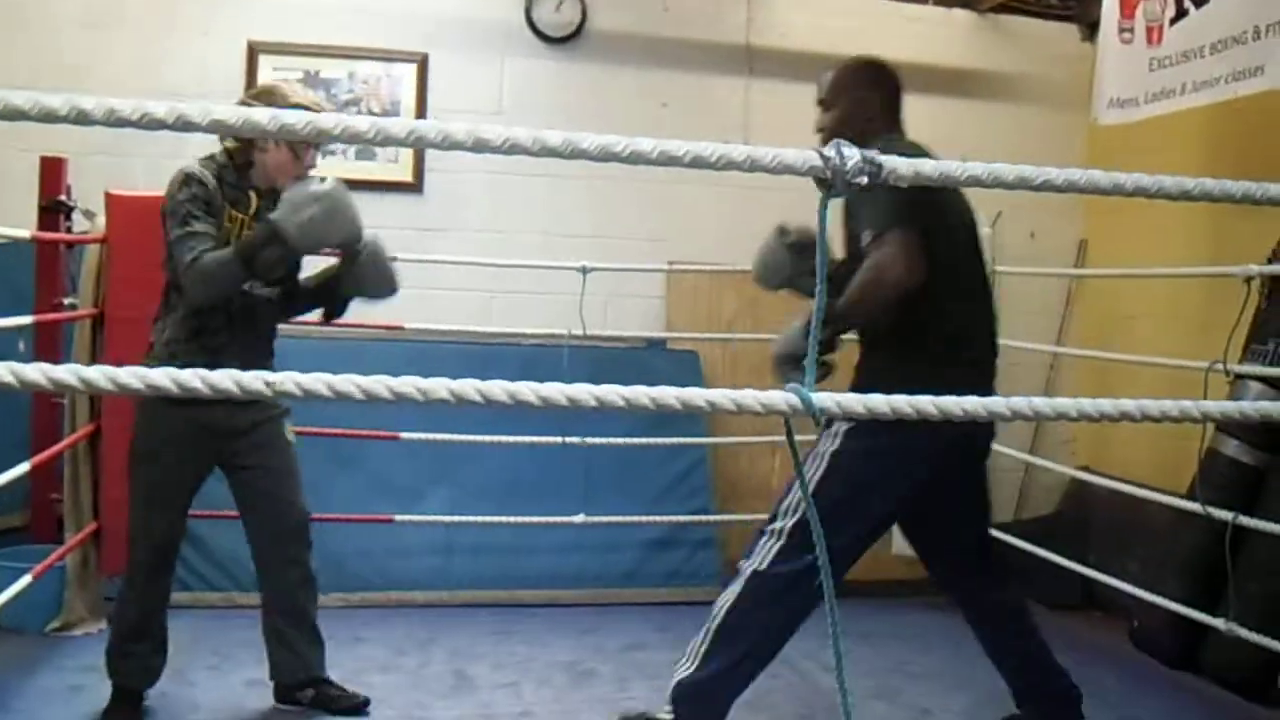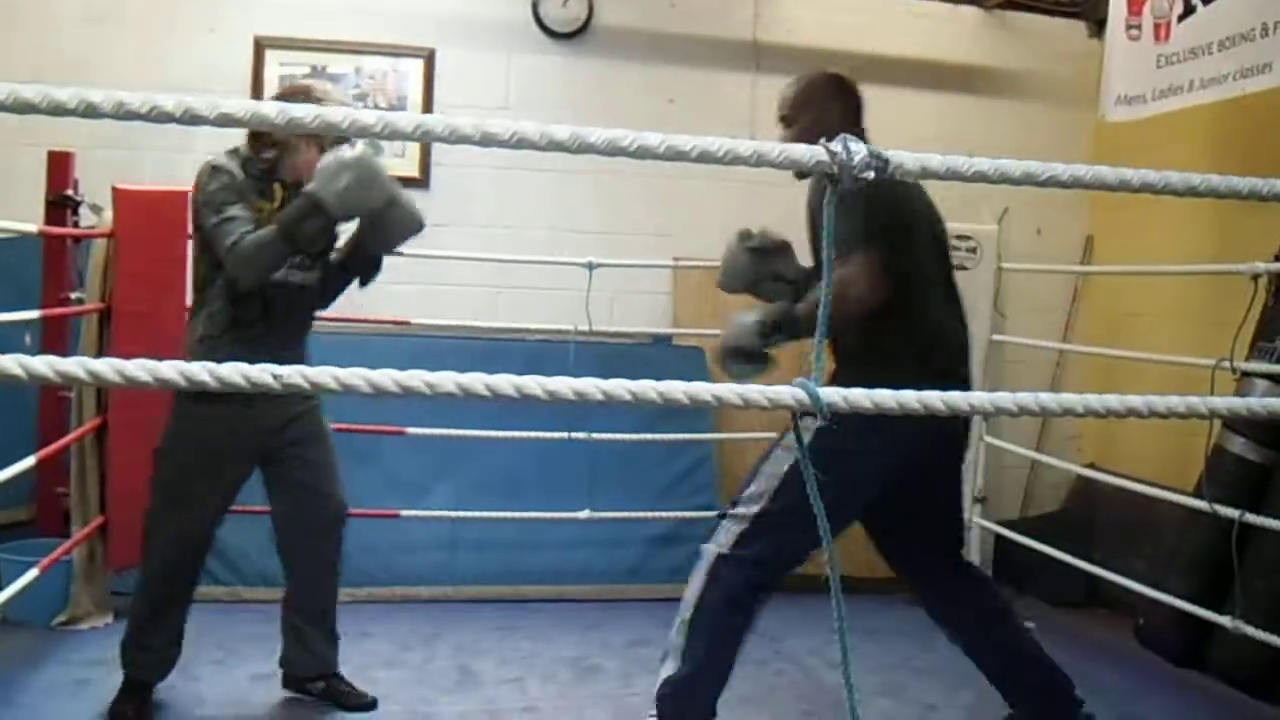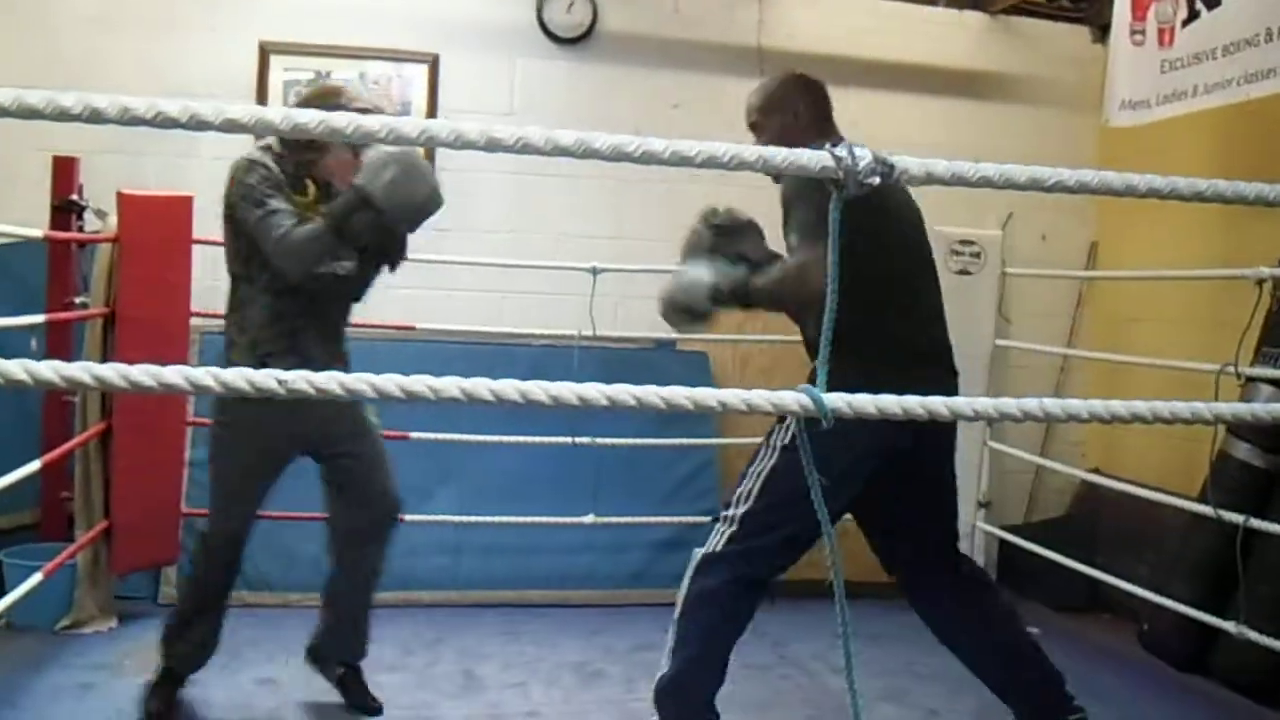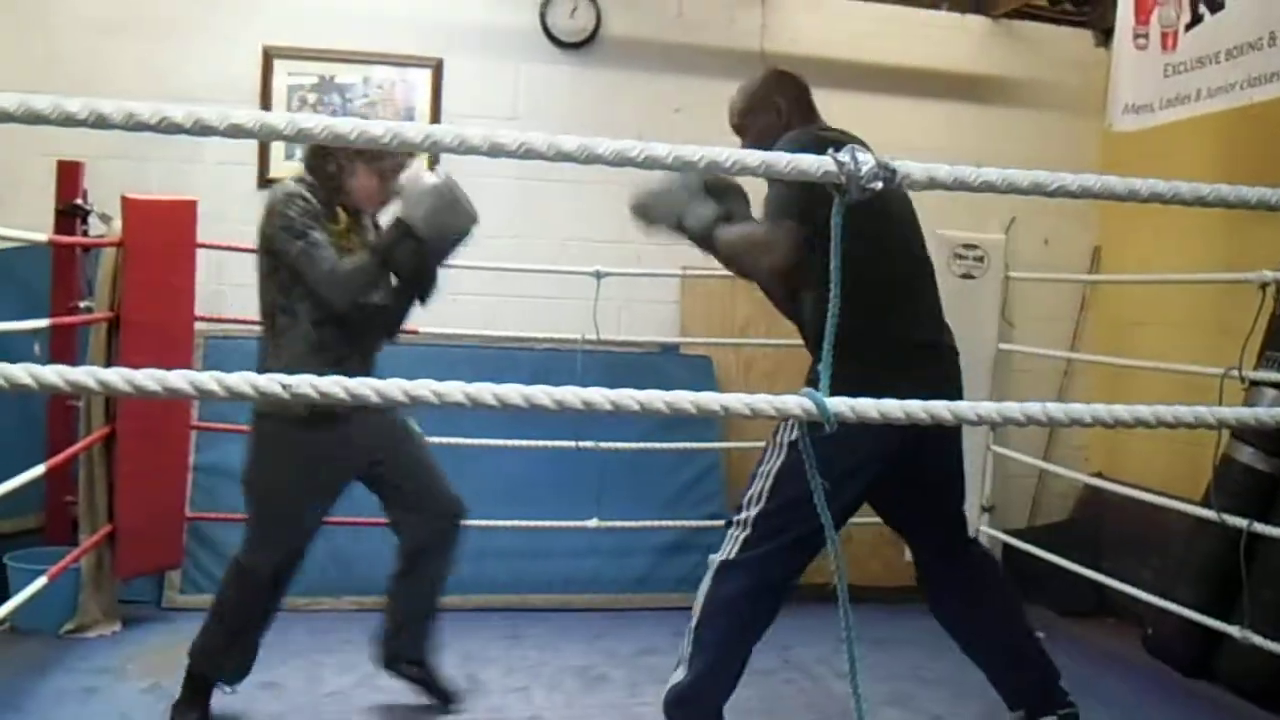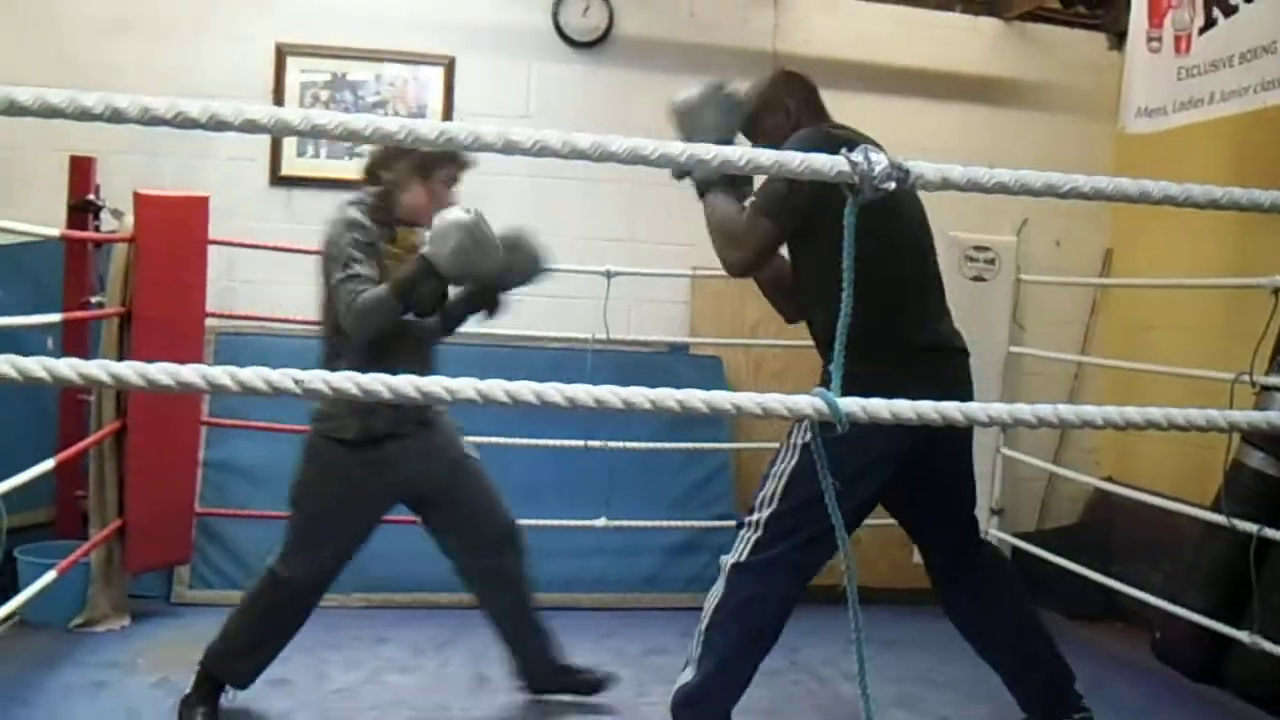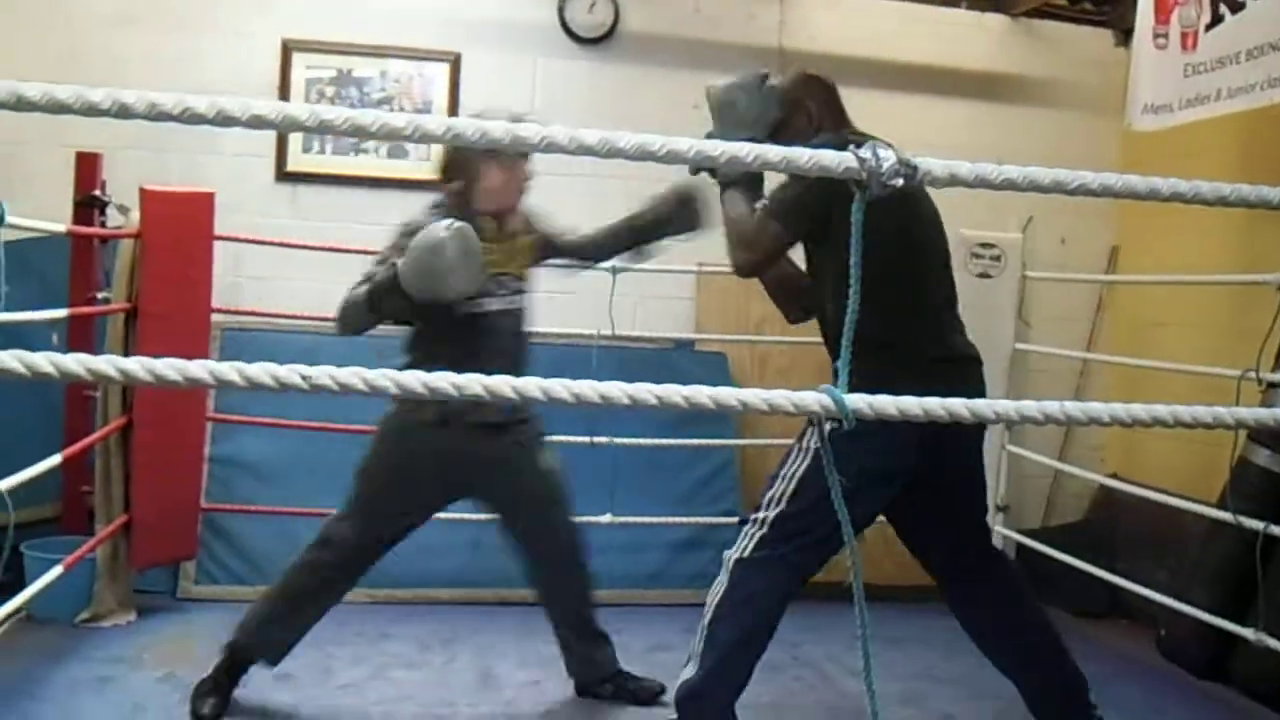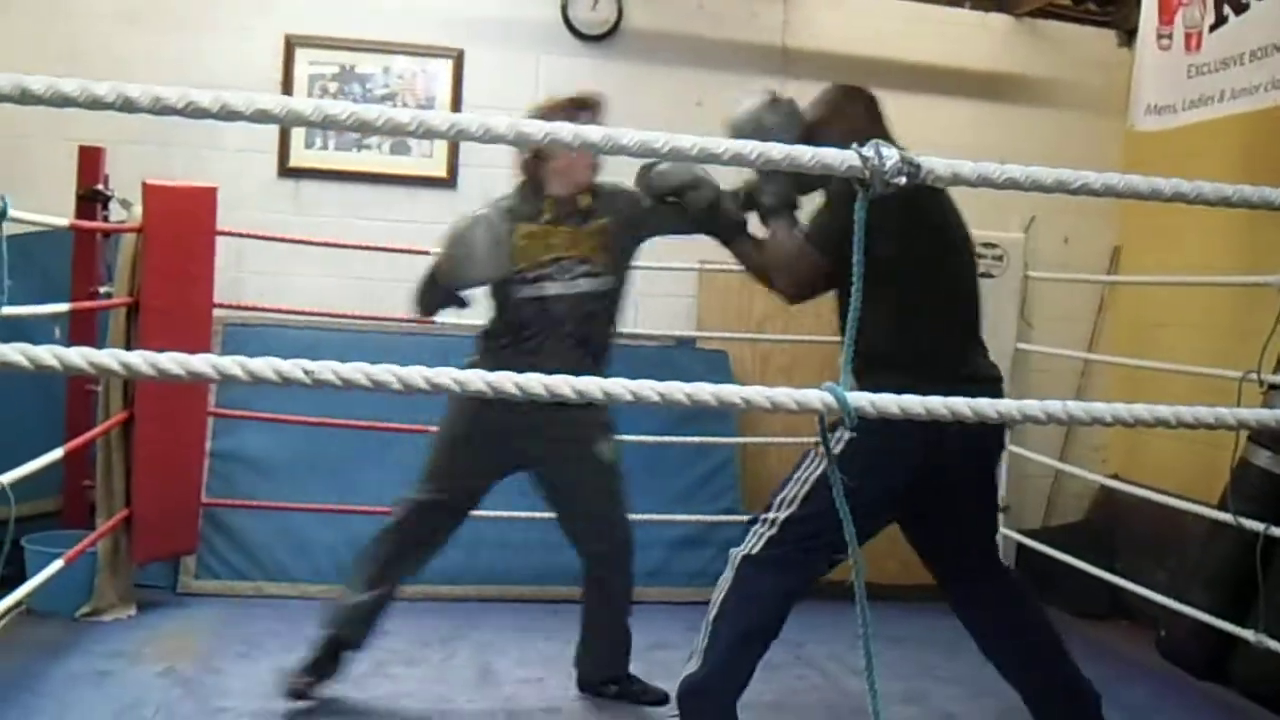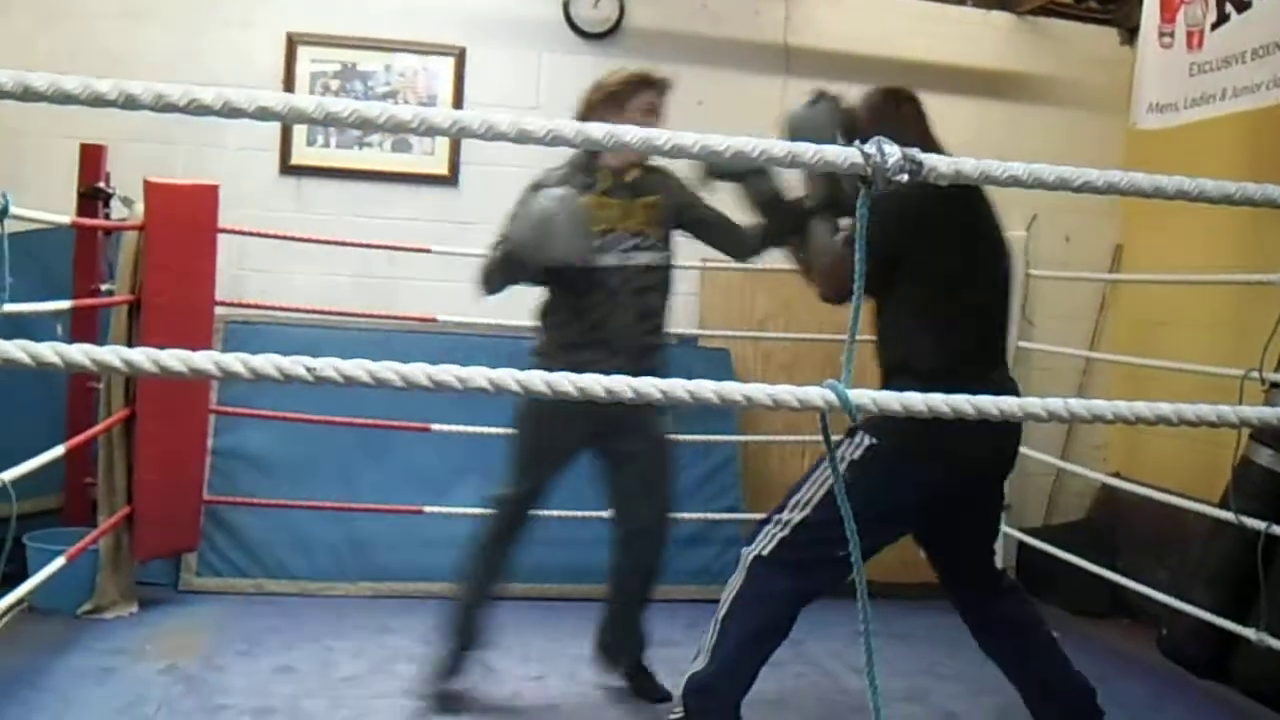
dt=0.1s
person 1, frame 1
right shoulder: (927, 177)
left elbow: (899, 269)
left wrist: (821, 324)
right wrist: (826, 276)
left hip: (902, 404)
right hip: (961, 403)
left knee: (784, 560)
right knee: (969, 569)
person 1, frame 2
left shoulder: (842, 178)
right shoulder: (893, 183)
left elbow: (860, 289)
left wrist: (771, 323)
right wrist: (788, 281)
left hip: (874, 404)
right hip: (938, 404)
left knee: (739, 558)
right knee: (940, 568)
person 1, frame 3
left shoulder: (816, 173)
right shoulder: (876, 182)
left elbow: (815, 284)
left wrist: (722, 284)
right wrist: (753, 262)
left hip: (859, 401)
right hip: (926, 396)
left knee: (730, 559)
right knee: (936, 566)
person 1, frame 4
left shoulder: (807, 154)
left elbow: (776, 258)
left wrist: (699, 219)
right wrist: (730, 218)
left hip: (860, 392)
right hip: (928, 384)
left knee: (748, 564)
right knee: (949, 551)
person 1, frame 5
left shoulder: (813, 153)
left elbow: (740, 253)
right elbow: (799, 301)
left wrist: (712, 178)
right wrist: (742, 197)
left hip: (871, 394)
right hip: (938, 388)
left knee: (761, 564)
right knee: (962, 556)
person 1, frame 6
right shoulder: (887, 181)
left elbow: (749, 255)
right elbow: (798, 303)
left wrist: (734, 181)
right wrist: (744, 192)
left hip: (880, 401)
right hip: (951, 395)
left knee: (762, 560)
right knee: (971, 566)
person 1, frame 7
right shoulder: (913, 189)
left elbow: (795, 278)
right elbow: (804, 277)
left wrist: (774, 204)
right wrist: (730, 225)
left hip: (901, 411)
right hip: (966, 412)
left knee: (768, 561)
right knee: (976, 575)
person 1, frame 8
left shoulder: (912, 188)
right shoulder: (955, 194)
left elbow: (835, 282)
right elbow: (873, 277)
left wrist: (816, 210)
left hip: (923, 424)
right hip: (985, 429)
left knee: (780, 560)
right knee: (978, 583)
person 2, frame 1
left shoulder: (286, 205)
right shoulder: (197, 187)
right elbow: (198, 280)
left wrist: (339, 280)
right wrist: (279, 238)
left hip: (253, 401)
right hip: (179, 396)
left knee: (286, 533)
right knee: (153, 543)
person 2, frame 2
left shoulder: (304, 197)
right shoulder: (223, 179)
right elbow: (246, 261)
left wrist: (364, 247)
right wrist: (321, 208)
left hip: (287, 392)
right hip: (217, 391)
left knee: (320, 523)
right knee: (180, 535)
left ankle: (314, 665)
person 2, frame 3
left shoulder: (334, 196)
right shoulder: (257, 174)
right elbow: (293, 256)
left wrist: (388, 232)
right wrist: (364, 206)
right hip: (261, 387)
left knee: (374, 510)
right knee: (228, 530)
left ankle: (339, 653)
right ankle: (176, 666)
person 2, frame 4
left shoulder: (355, 224)
right shoulder: (291, 205)
right elbow: (338, 290)
left wrist: (418, 270)
right wrist: (407, 238)
left hip: (361, 407)
right hip: (298, 416)
left knee: (437, 518)
right knee: (268, 561)
left ankle: (406, 647)
person 2, frame 5
left shoulder: (416, 239)
right shoulder: (353, 227)
right elbow: (360, 319)
left wrist: (482, 288)
right wrist: (432, 272)
left hip: (420, 428)
right hip: (355, 437)
left knee: (495, 542)
right knee: (303, 570)
left ankle: (540, 665)
person 2, frame 6
left shoulder: (521, 230)
right shoulder: (431, 230)
left elbow: (589, 247)
right elbow: (352, 316)
left wrist: (661, 217)
right wrist: (399, 283)
left hip: (504, 428)
right hip: (427, 427)
left knee: (560, 551)
right knee: (348, 545)
left ankle: (595, 672)
right ankle: (239, 660)
person 2, frame 7
left shoulder: (616, 207)
right shoulder: (506, 215)
left elbow: (686, 216)
right elbow: (429, 303)
right wrist: (448, 276)
left hip: (574, 413)
right hip: (495, 403)
left knee: (608, 542)
right knee: (425, 518)
left ankle: (605, 667)
right ankle: (338, 641)
person 2, frame 8
left shoulder: (662, 190)
right shoulder: (556, 188)
left elbow: (740, 244)
right elbow: (493, 277)
left wrist: (789, 214)
right wrist: (524, 253)
left hip: (637, 384)
right hip: (562, 378)
left knee: (645, 522)
right knee: (515, 504)
left ankle: (622, 646)
right ankle: (462, 638)
